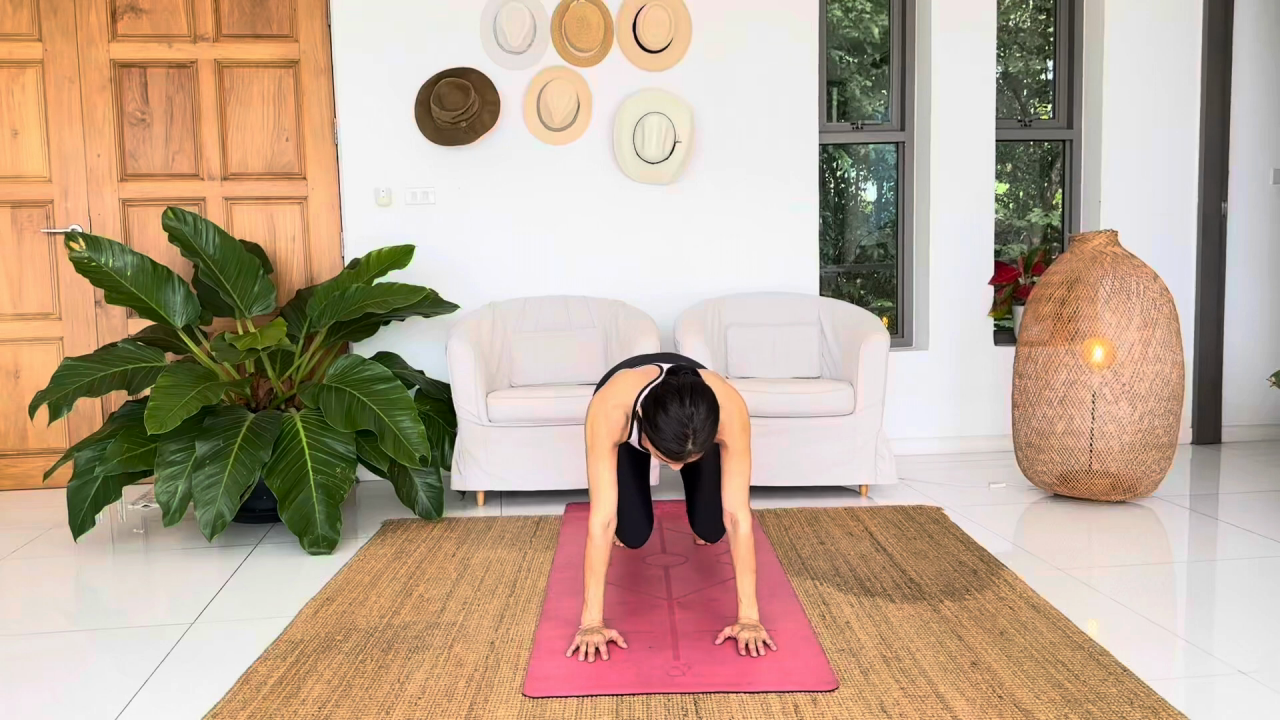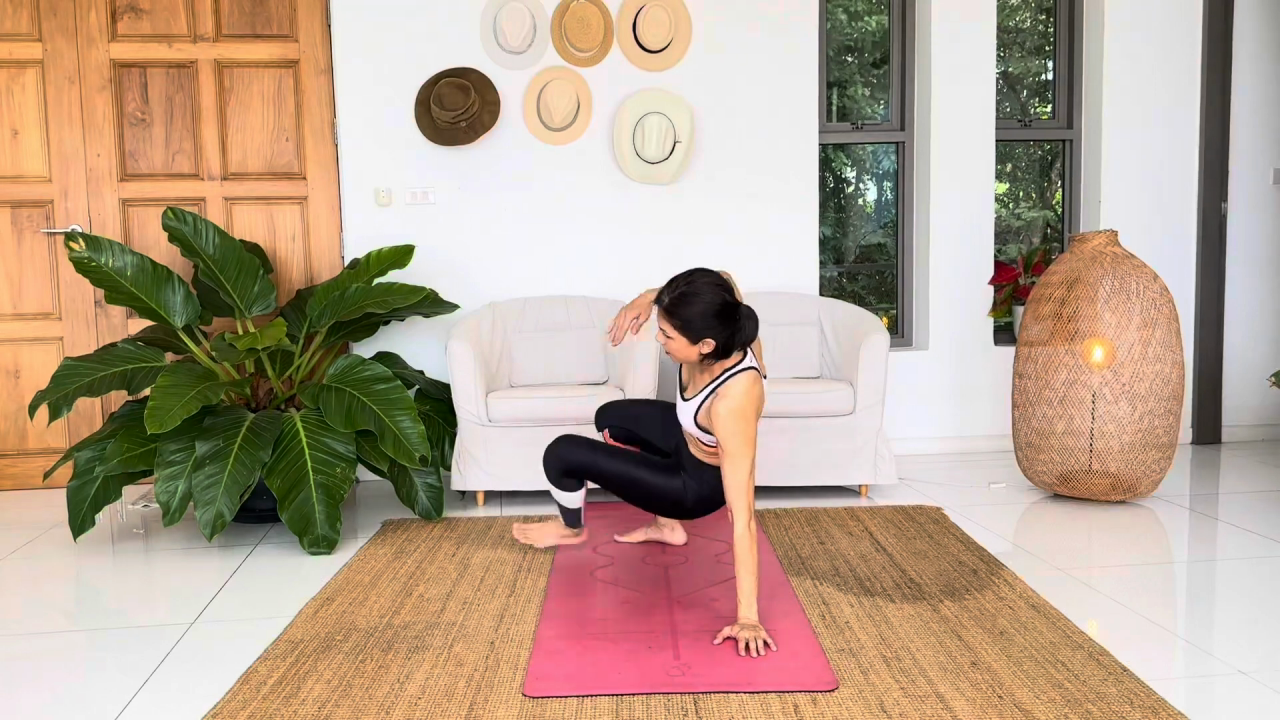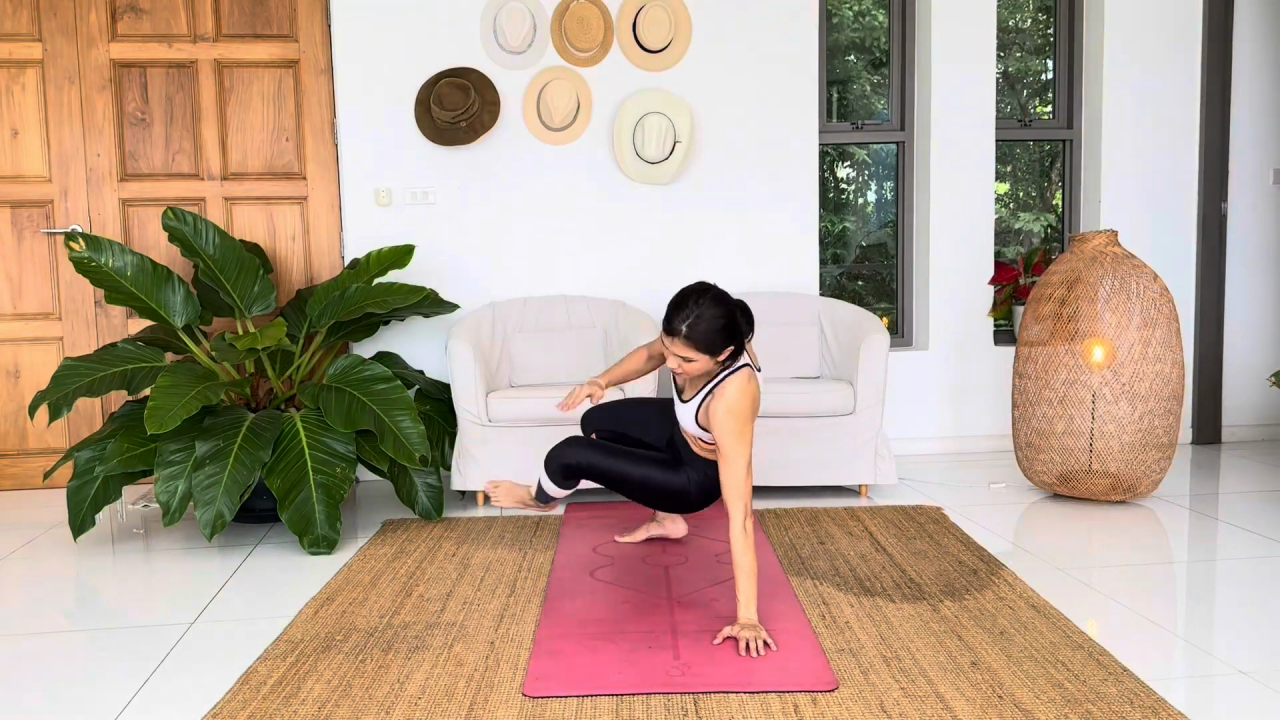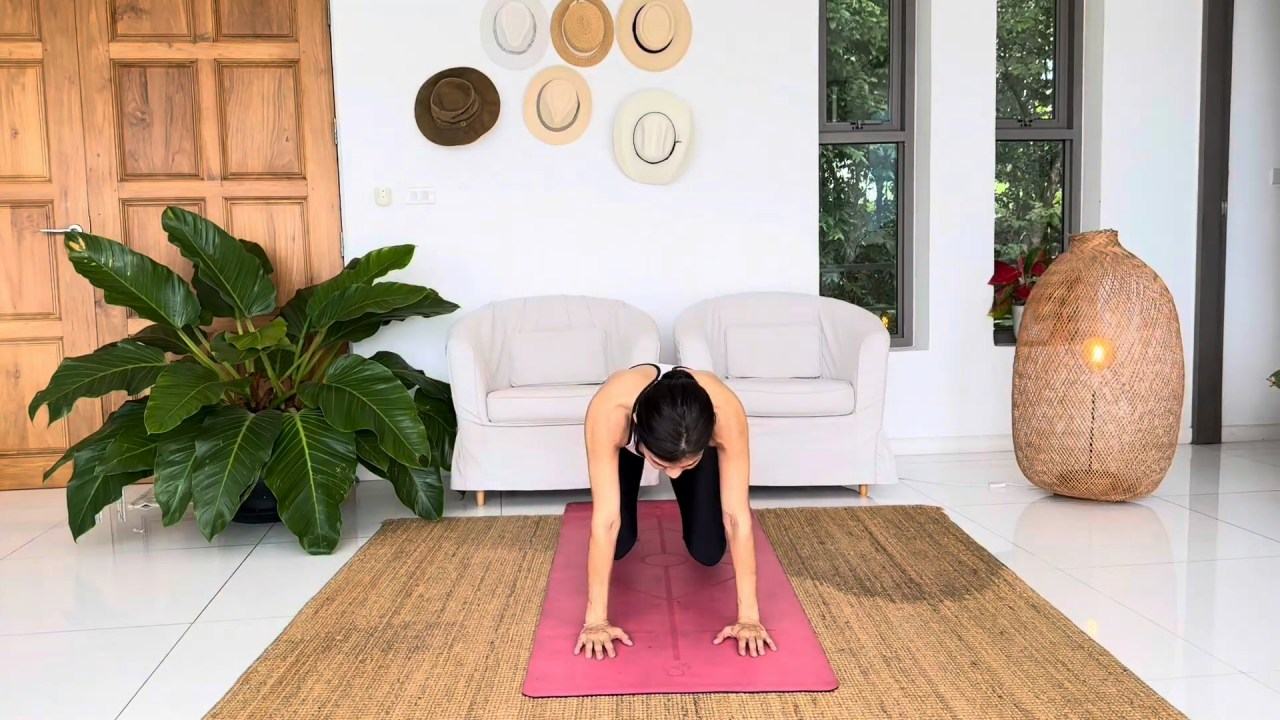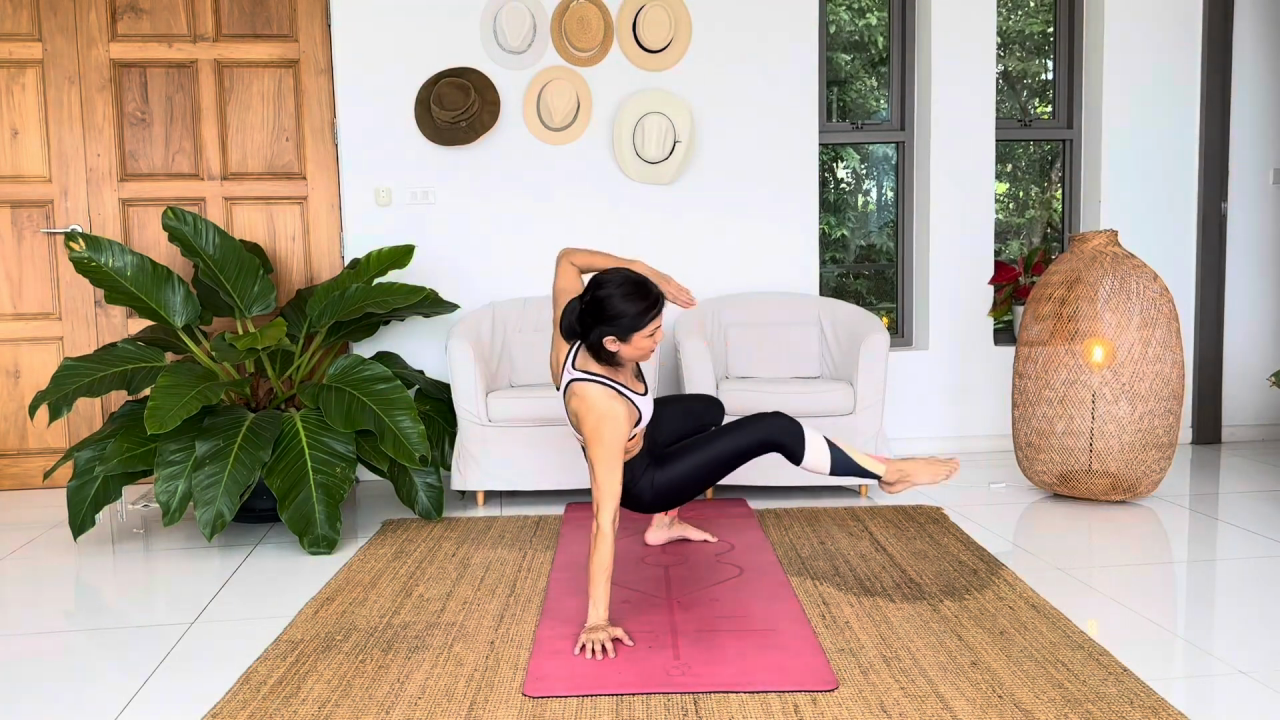
dt=1s
person 1, frame 1
left shoulder: (728, 408)
right shoulder: (610, 408)
left elbow: (738, 516)
right elbow: (602, 519)
left wrist: (749, 616)
right wrist: (591, 621)
right hip: (628, 417)
left knee: (711, 530)
right knee: (633, 534)
right ankle: (633, 502)
person 1, frame 2
left shoulder: (736, 399)
left elbow: (741, 517)
right elbow: (724, 282)
left wrist: (747, 618)
right wrist: (647, 300)
left hip: (699, 482)
right hip: (690, 440)
left knee: (562, 452)
right knee: (608, 419)
left ankle: (570, 529)
right ankle: (667, 526)
person 1, frame 3
left shoulder: (734, 398)
left elbow: (739, 514)
right elbow: (651, 353)
left wrist: (747, 618)
right wrist: (605, 381)
left hip: (697, 474)
right hip: (682, 430)
left knee: (567, 457)
right knee: (594, 422)
left ankle: (538, 496)
right ankle: (663, 520)
person 1, frame 4
left shoulder: (725, 412)
right shoulder: (610, 410)
left elbow: (738, 519)
right elbow: (605, 521)
left wrist: (749, 616)
right wrist: (596, 619)
left hip: (693, 435)
right hip: (627, 432)
left knee: (708, 553)
right knee: (619, 544)
person 1, frame 5
left shoulder: (574, 336)
right shoulder: (604, 409)
left elbow: (569, 258)
right elbow: (604, 520)
left wrist: (652, 276)
right wrist: (598, 620)
left hip: (644, 439)
right hip: (643, 479)
left knee: (708, 409)
right knee: (780, 431)
left ankle: (665, 524)
right ankle: (886, 471)
